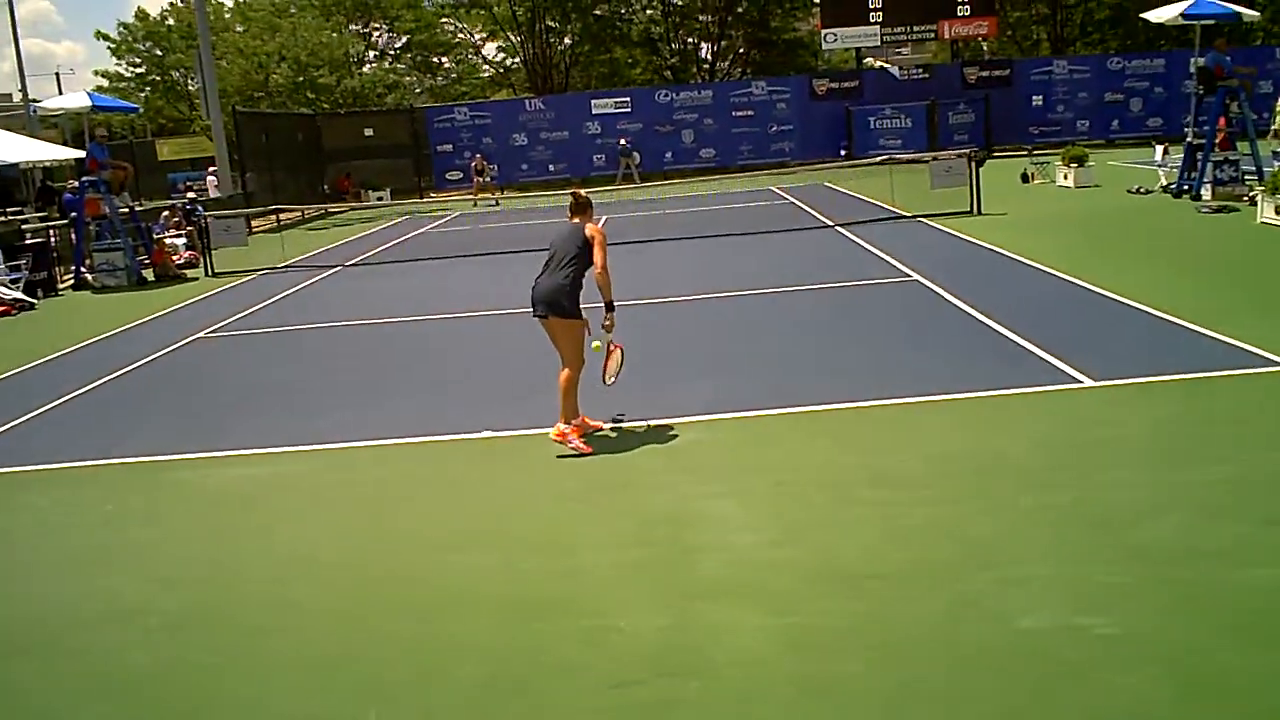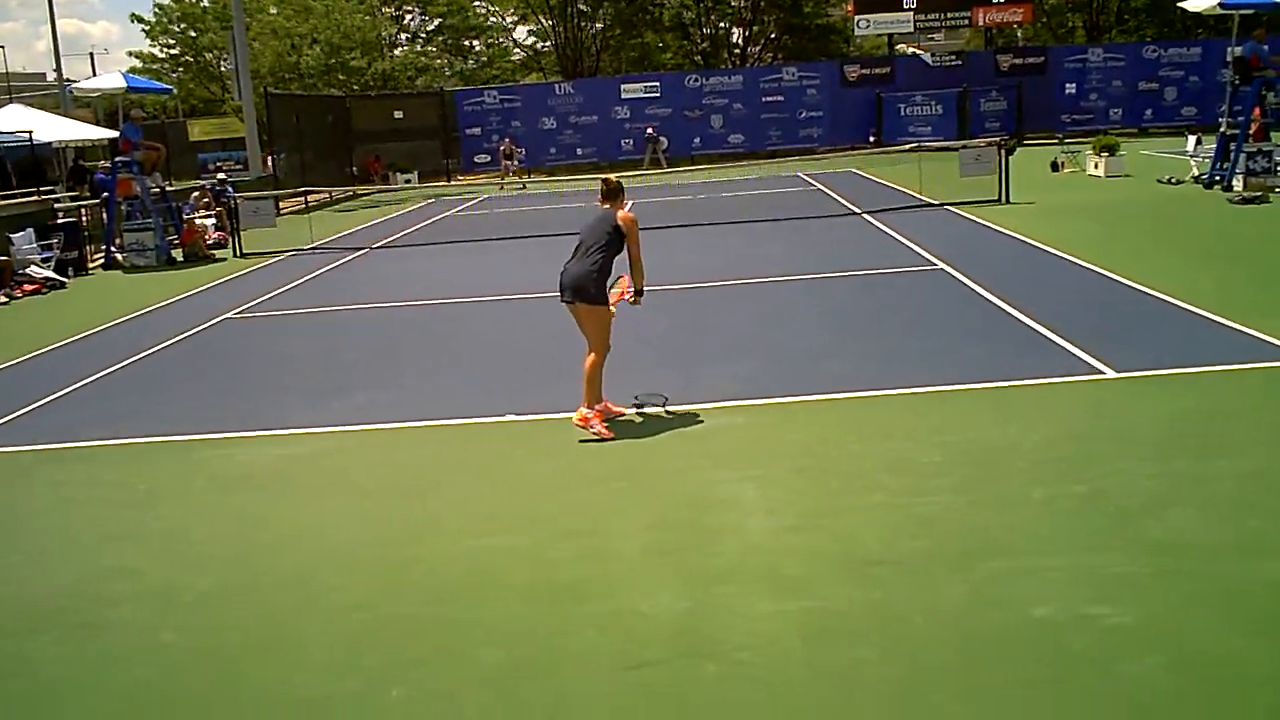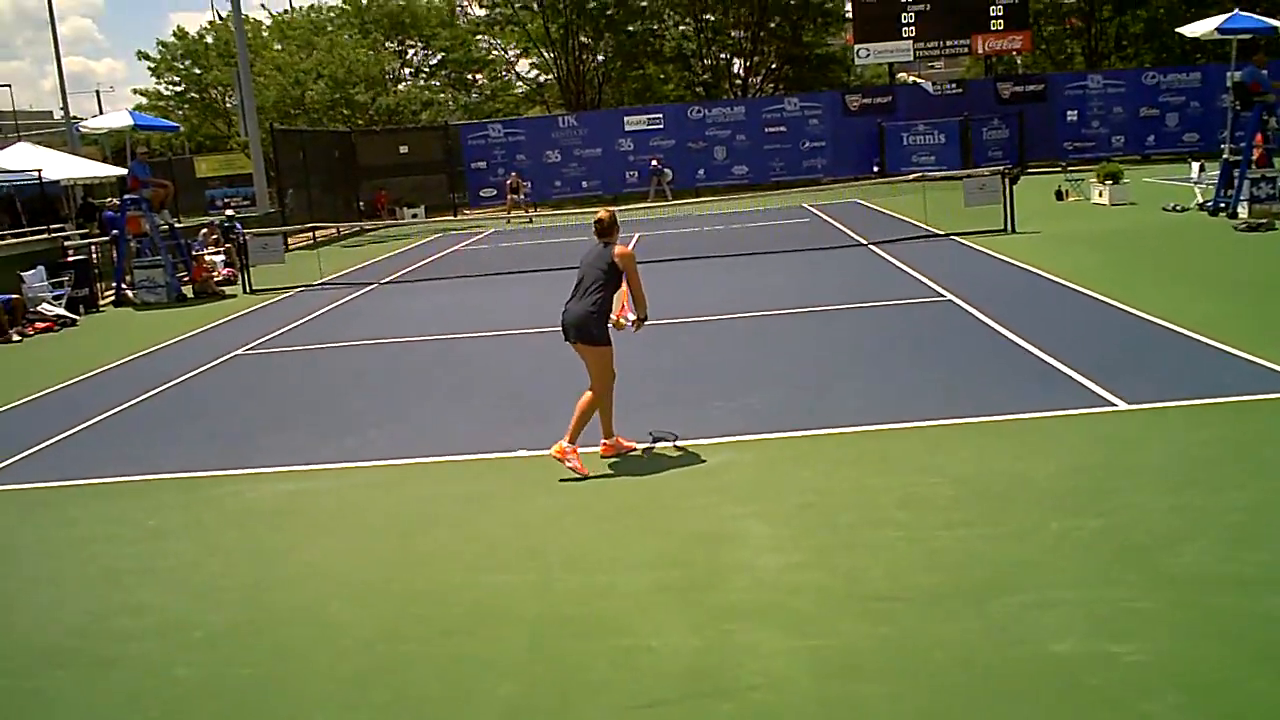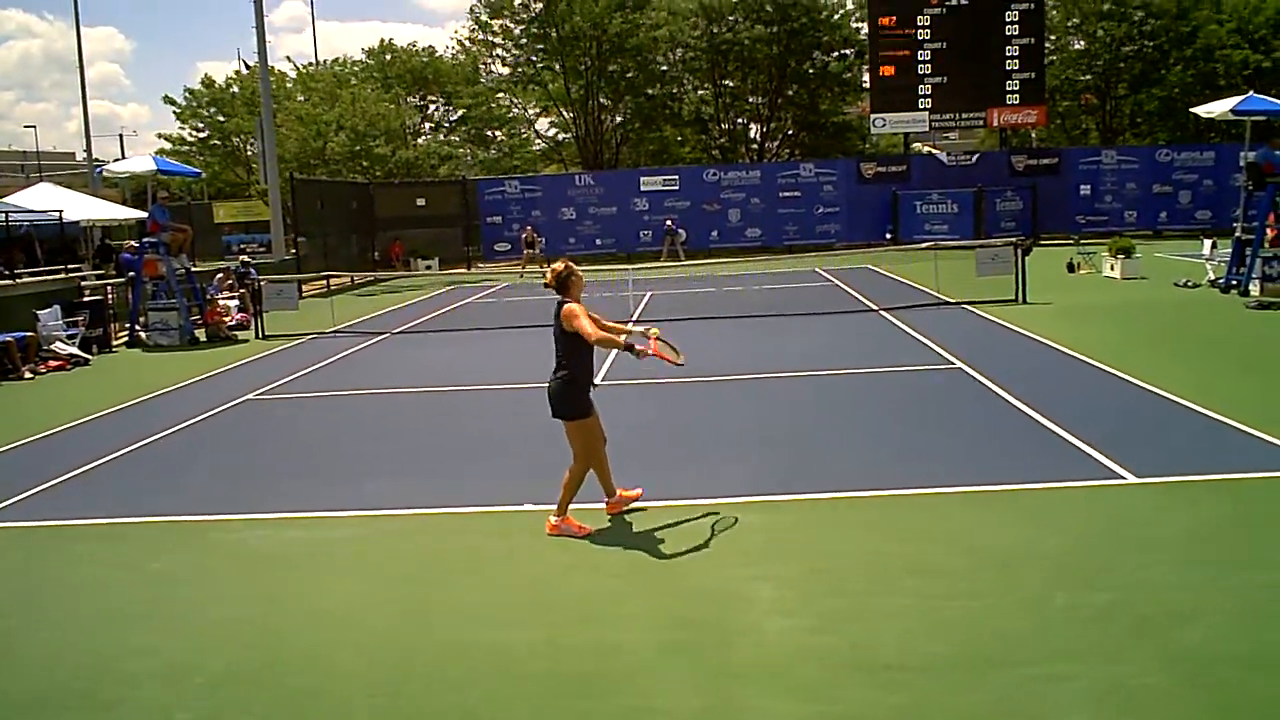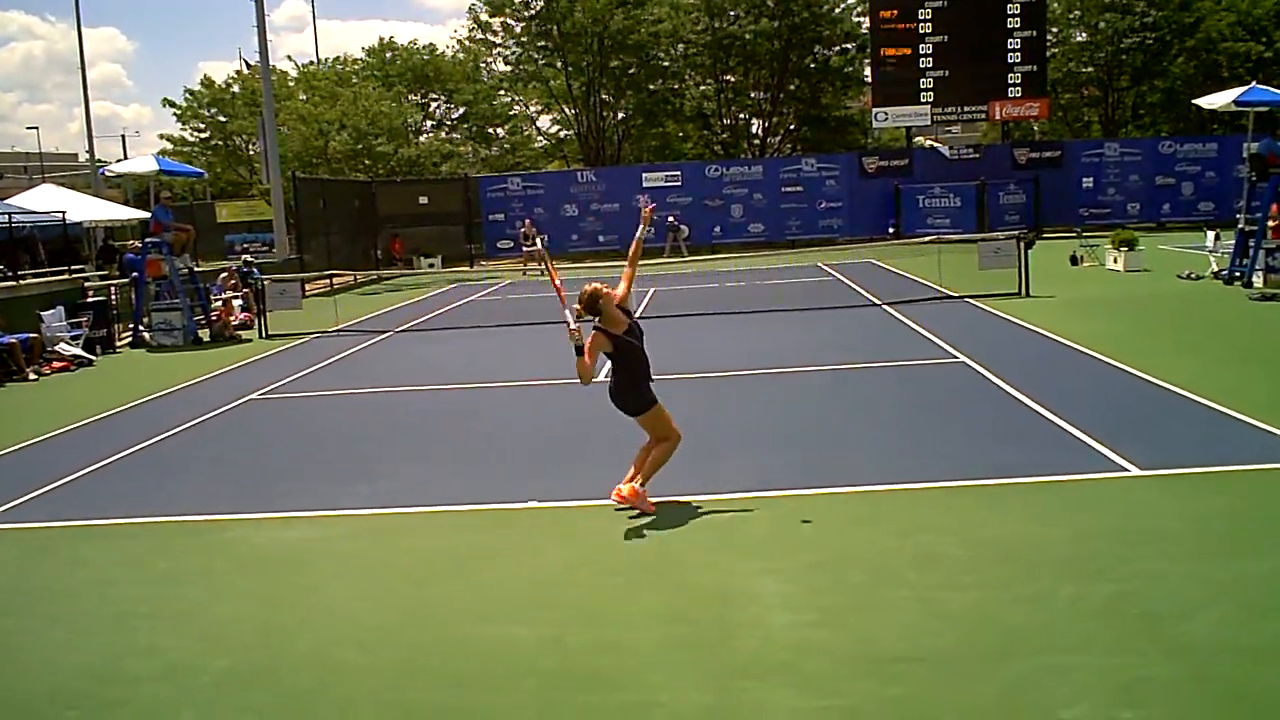
dt=1s
person 1, frame 1
left shoulder: (560, 233)
right shoulder: (594, 231)
right elbow: (600, 269)
left wrist: (578, 317)
right wrist: (609, 308)
left hip: (540, 293)
right hip: (560, 295)
left knee: (572, 362)
right knee: (573, 363)
left ankle: (574, 419)
right ankle: (563, 426)
person 1, frame 2
left shoulder: (593, 219)
right shoulder: (626, 218)
right elbow: (635, 261)
left wrist: (602, 302)
right wrist: (638, 292)
left hip: (568, 279)
right hip: (588, 281)
left knee: (598, 347)
right knee: (599, 348)
left ankle: (598, 404)
right ankle: (586, 411)
person 1, frame 3
left shoulder: (589, 254)
right shoulder: (623, 253)
right elbow: (637, 294)
left wrist: (609, 317)
right wrist: (641, 317)
left hip: (570, 317)
right hip: (588, 322)
left knee: (605, 379)
right knee: (599, 388)
left ankle: (609, 441)
right ankle: (566, 445)
person 1, frame 4
left shoulder: (569, 308)
right shoulder: (571, 309)
left elbow: (604, 325)
right elbow: (597, 337)
left wrist: (633, 330)
right wrist: (630, 347)
left hip: (571, 389)
right hip: (569, 392)
left knee: (598, 443)
right knee: (583, 458)
left ankle: (613, 497)
right ankle: (558, 518)
person 1, frame 5
left shoulder: (620, 306)
right shoulder: (598, 337)
left elbow: (631, 265)
right elbow: (586, 378)
left wrist: (643, 228)
right wrist: (578, 347)
left hip: (637, 389)
right hip: (630, 393)
left knee: (658, 438)
right knee: (670, 437)
left ankle: (626, 488)
right ankle: (636, 488)
